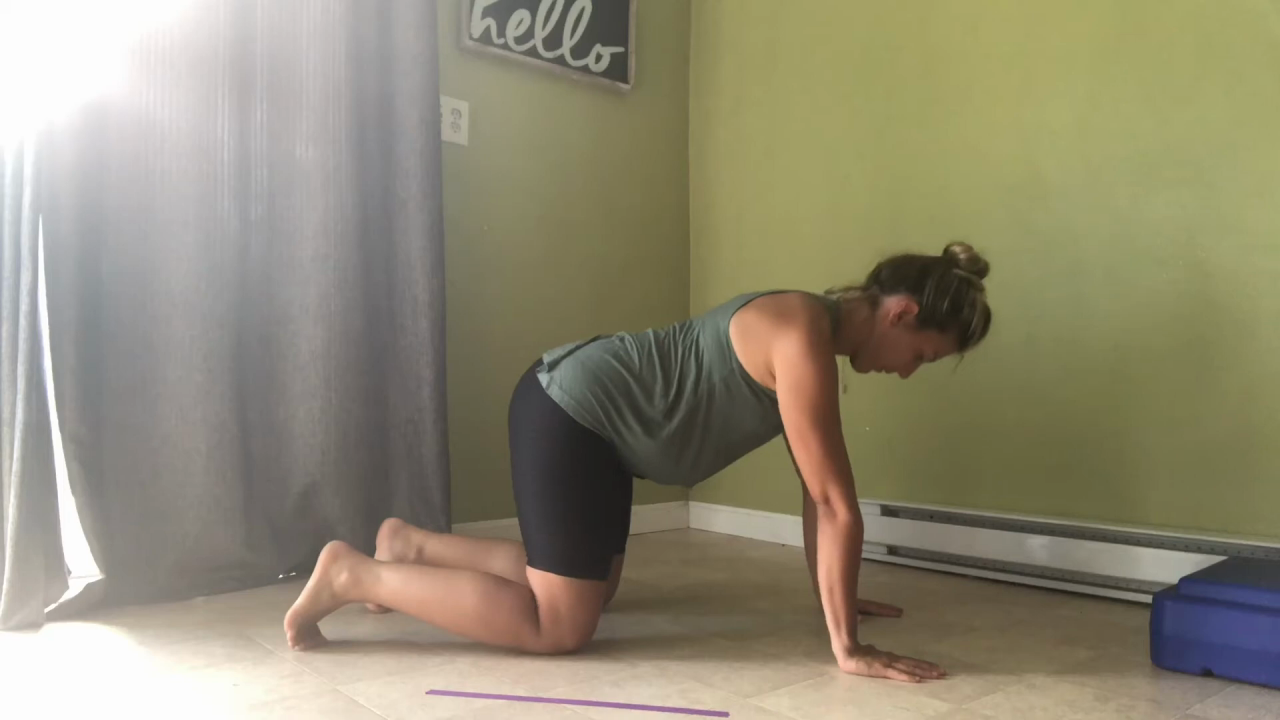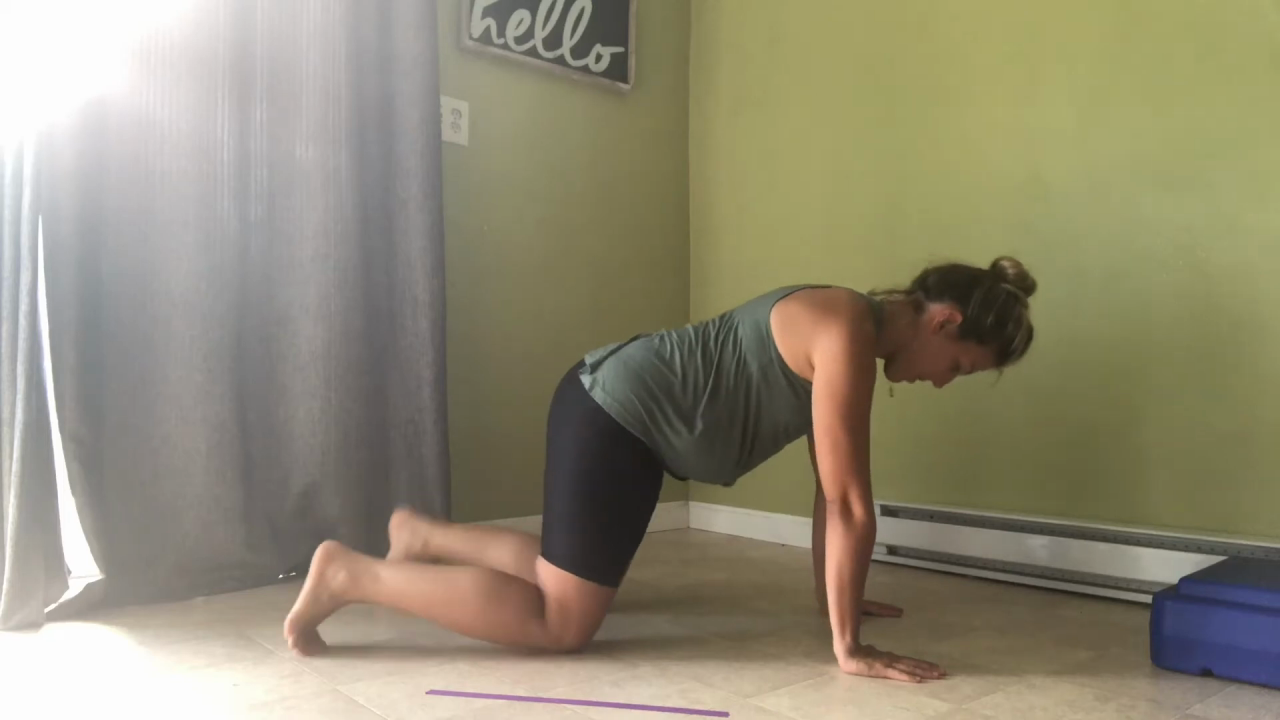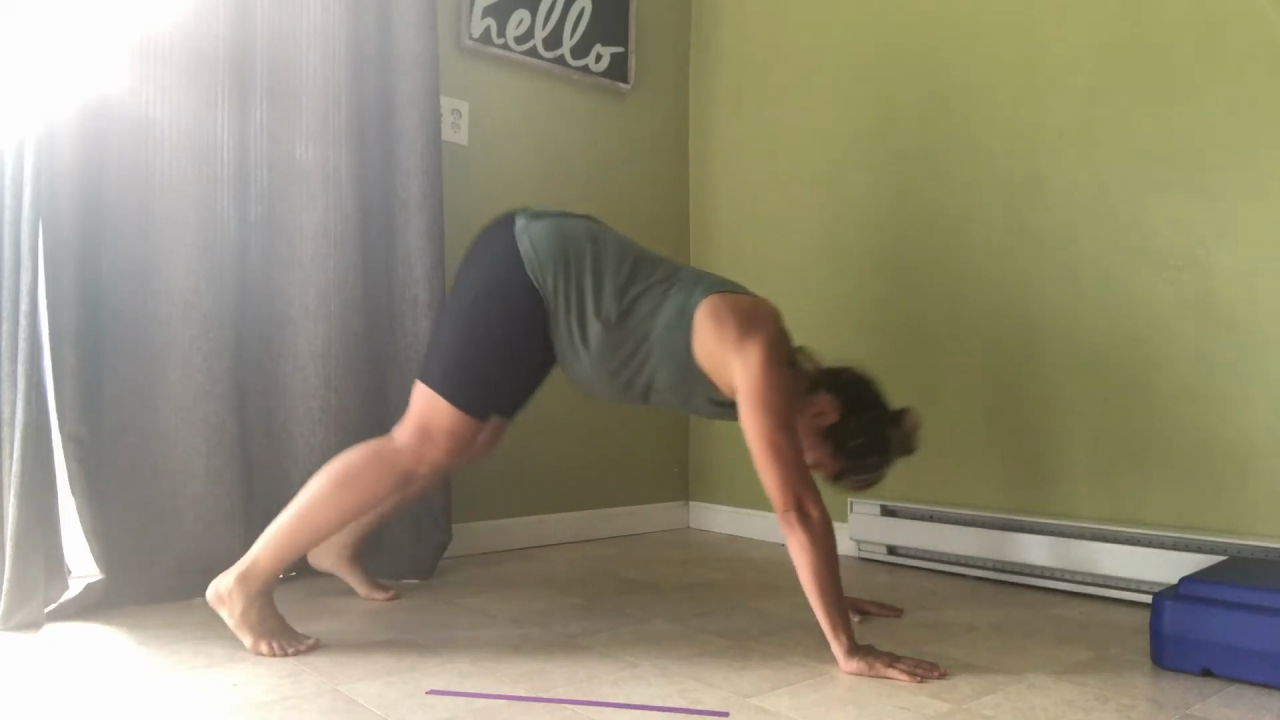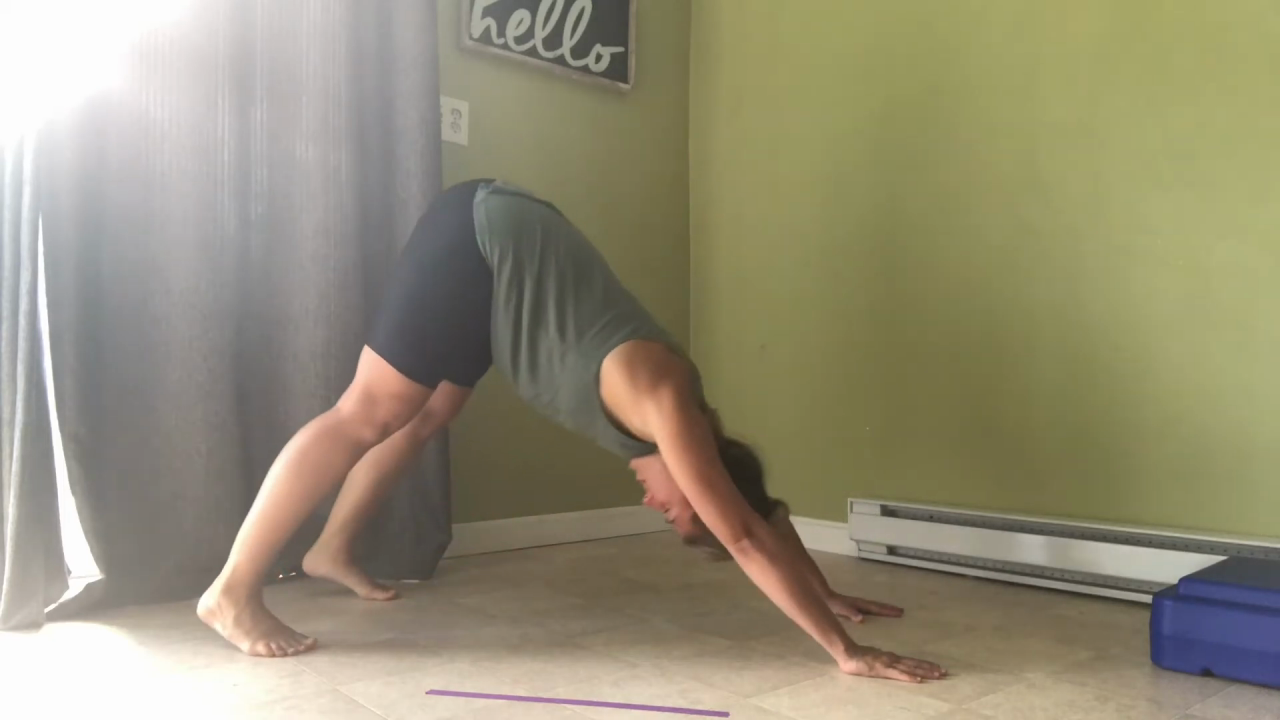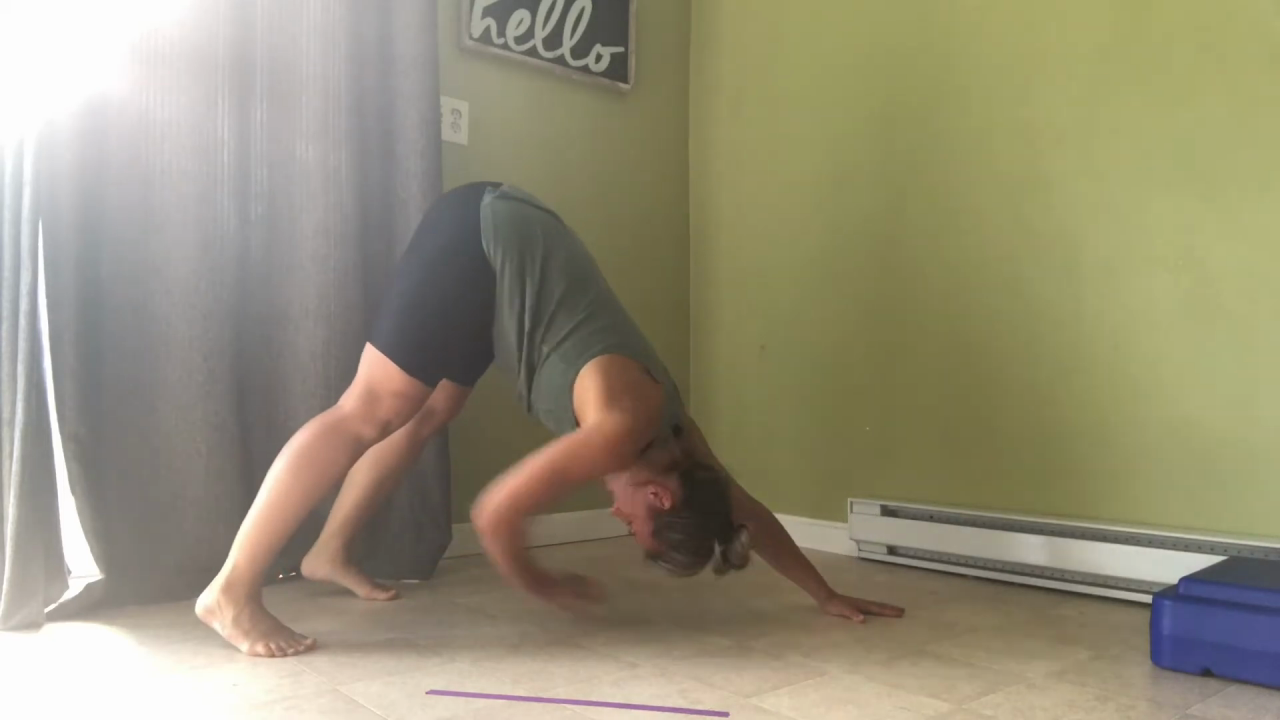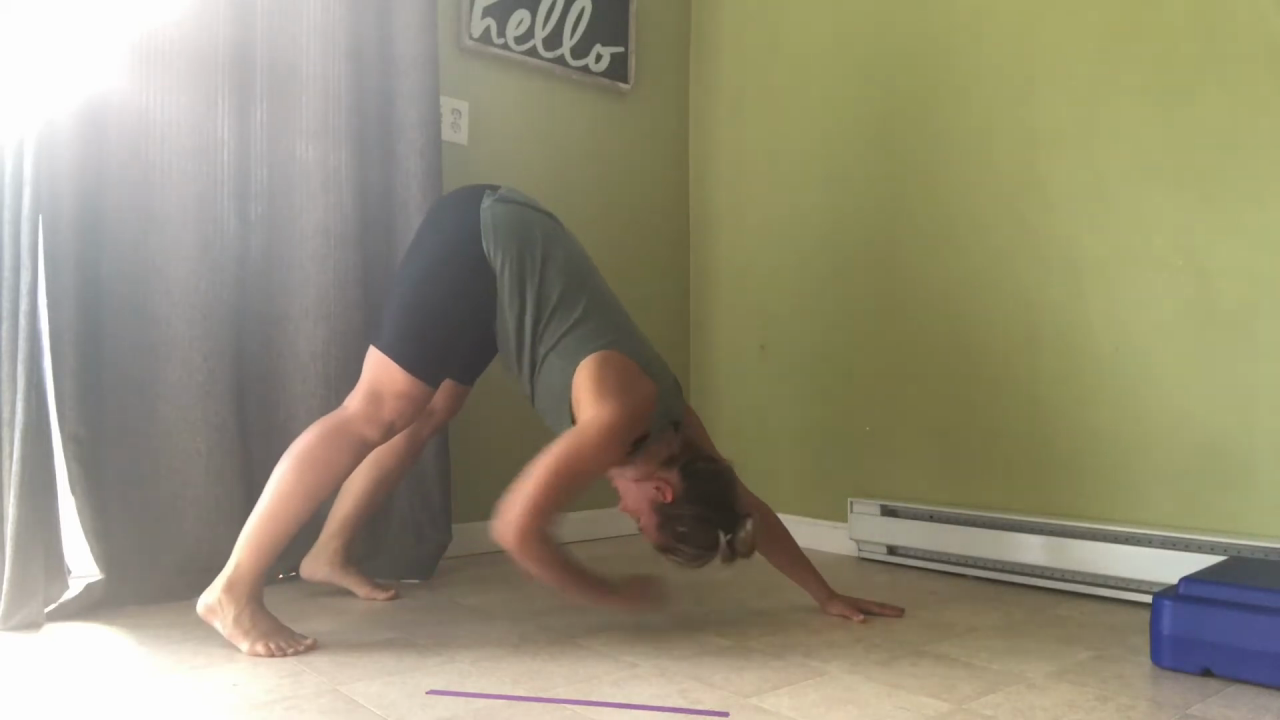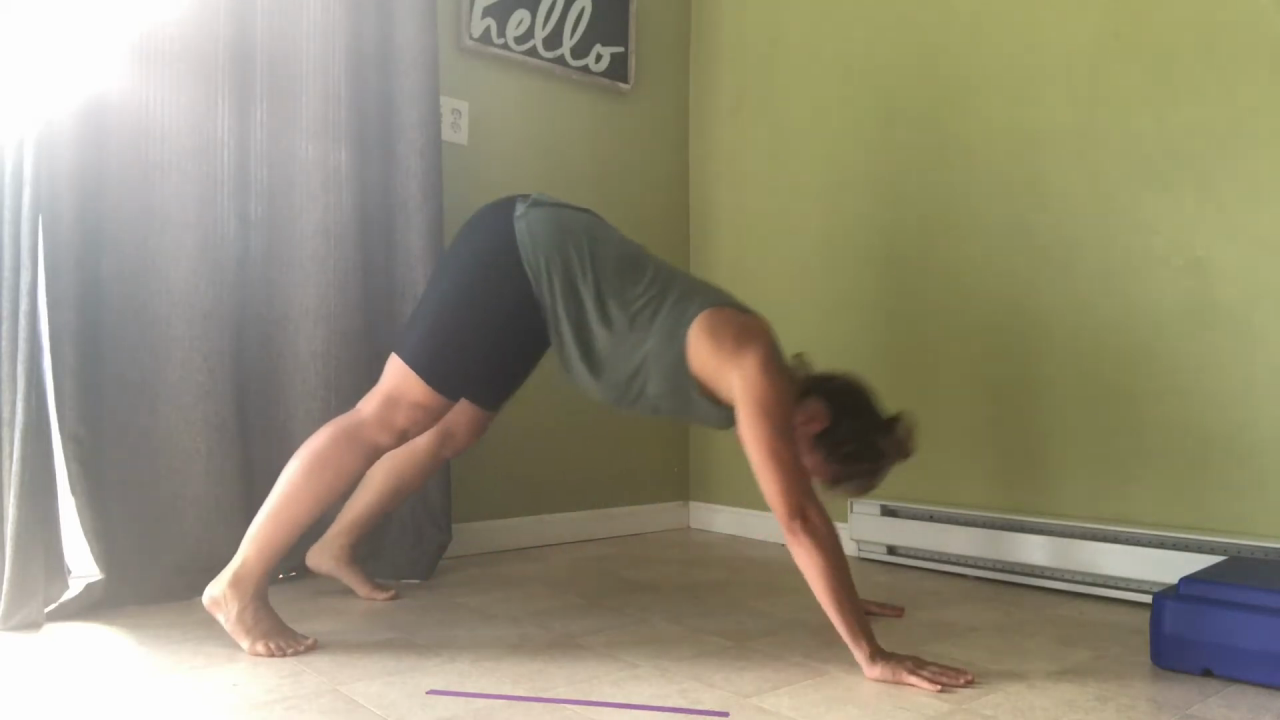
dt=0.7s
person 1, frame 1
left shoulder: (811, 331)
right shoulder: (804, 335)
left elbow: (817, 492)
right elbow: (836, 503)
left wrist: (836, 595)
right wrist: (847, 647)
left hip: (587, 416)
right hip: (569, 413)
left knee: (588, 581)
right knee: (558, 627)
left ankle: (411, 545)
right ankle: (351, 576)
person 1, frame 2
left shoulder: (850, 333)
right shoulder: (848, 332)
left elbow: (831, 492)
right elbow: (849, 504)
left wrist: (836, 597)
right wrist: (848, 646)
left hip: (621, 413)
right hip: (614, 413)
left knee: (565, 577)
right knee: (558, 625)
left ankle: (422, 534)
right ankle: (347, 572)
person 1, frame 3
left shoulder: (773, 375)
right shoulder: (759, 357)
left elbow: (799, 504)
right elbow: (796, 509)
left wrist: (835, 595)
right wrist: (847, 648)
left hip: (549, 273)
right hip: (530, 268)
left knee: (466, 442)
right knee: (421, 446)
left ankle: (339, 545)
right ankle: (245, 582)
person 1, frame 4
left shoulder: (678, 413)
right shoulder: (659, 402)
left elbow: (759, 514)
right elbow: (744, 536)
left wrist: (828, 596)
right wrist: (843, 649)
left hip: (500, 246)
right hip: (478, 238)
left knee: (425, 414)
right knee: (367, 416)
left ankle: (332, 550)
right ankle: (232, 593)
person 1, frame 5
left shoulder: (670, 430)
right shoulder: (625, 424)
left elbow: (743, 508)
right elbow: (494, 514)
left wrist: (827, 596)
right wrist: (544, 588)
left hip: (501, 246)
right hip: (480, 237)
left knee: (424, 416)
right knee: (366, 415)
left ankle: (330, 552)
right ankle: (231, 592)
person 1, frame 6
left shoulder: (674, 426)
right shoulder: (621, 415)
left elbow: (747, 505)
right elbow: (515, 525)
left wrist: (827, 595)
right wrist: (600, 591)
left hip: (502, 247)
right hip: (480, 239)
left knee: (422, 417)
right knee: (371, 416)
left ankle: (329, 554)
right ankle: (234, 592)
person 1, frame 7
left shoulder: (770, 384)
right shoulder: (757, 374)
left elbow: (801, 512)
right elbow: (799, 520)
left wrist: (844, 602)
right wrist: (869, 653)
left hip: (537, 263)
right hip: (517, 254)
left knee: (452, 429)
right knee: (387, 418)
left ankle: (336, 548)
right ankle: (238, 587)
